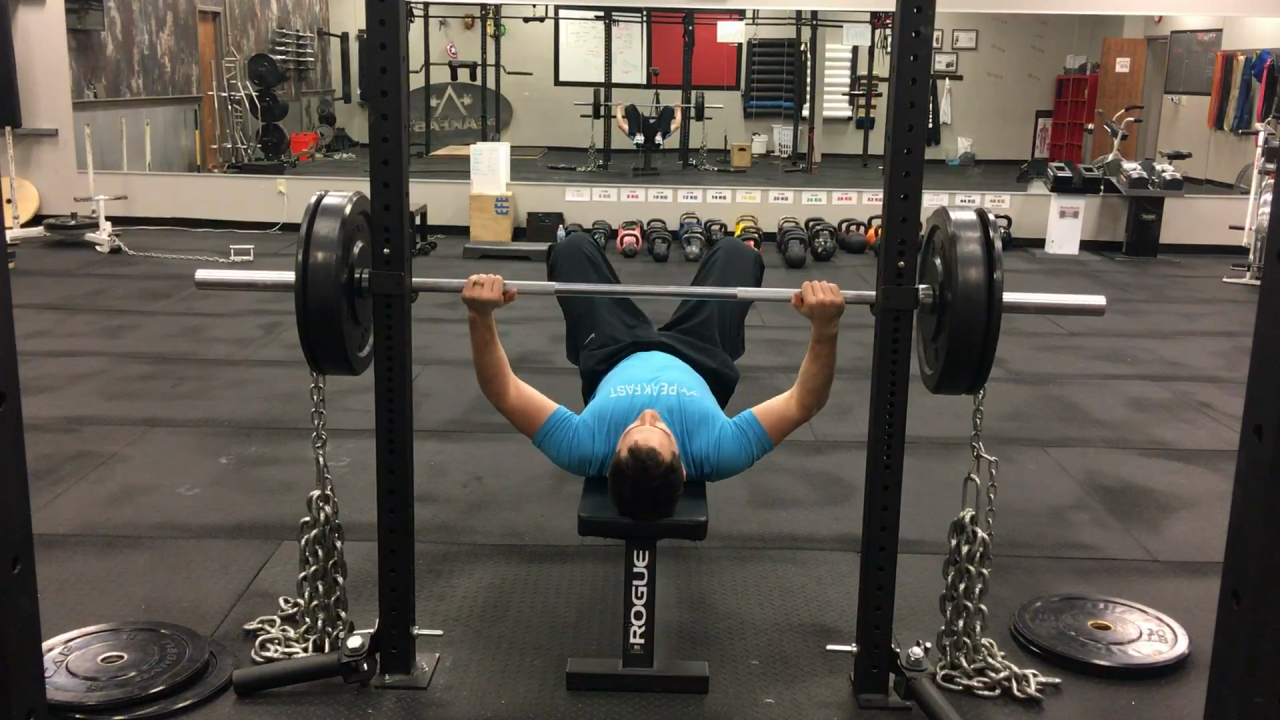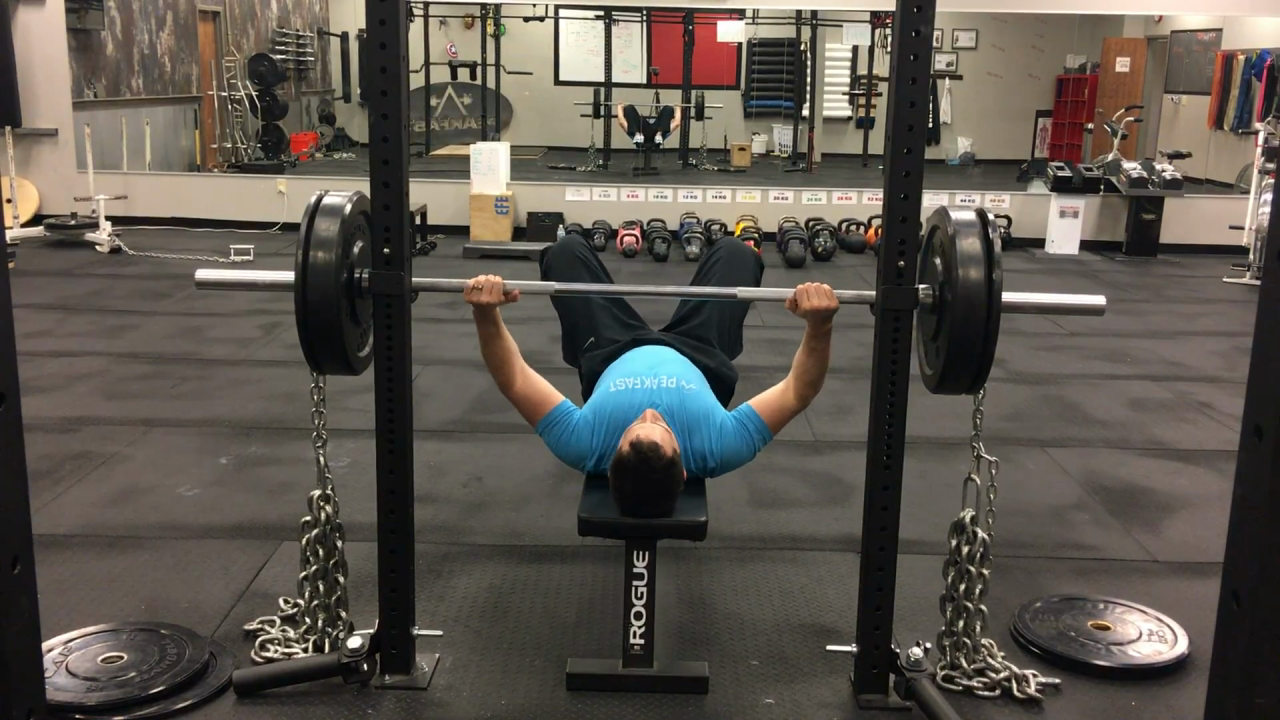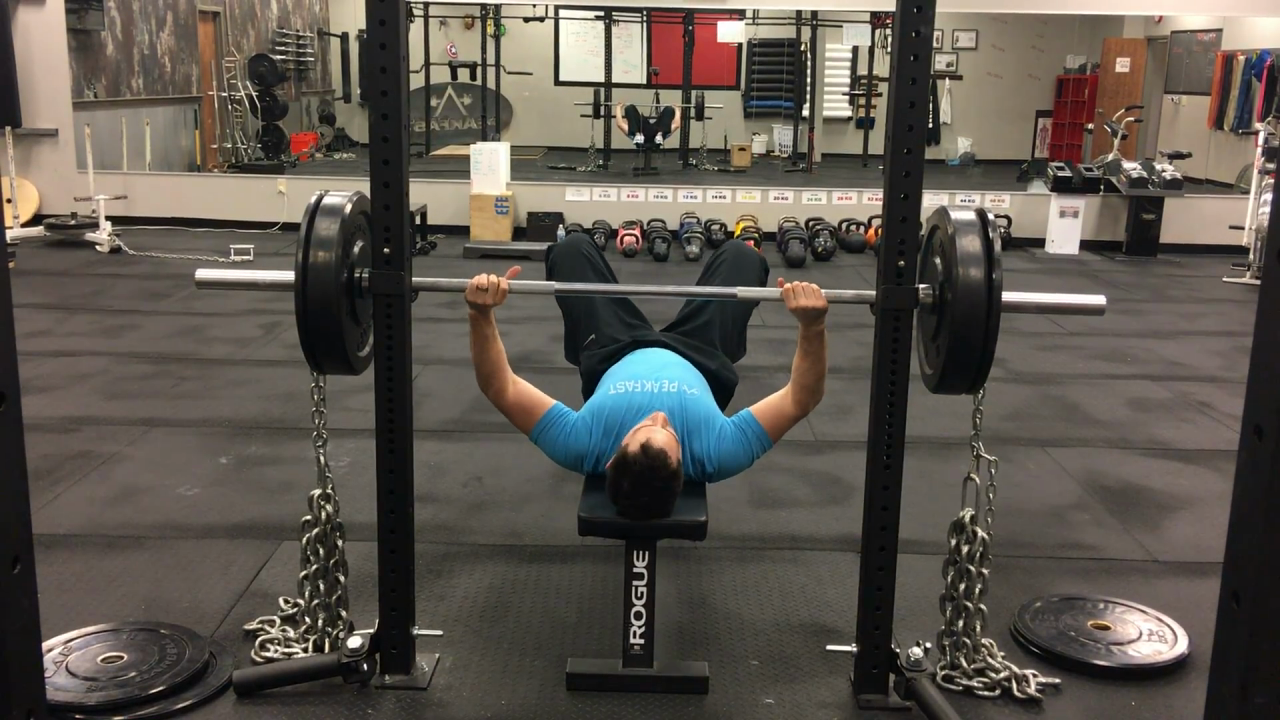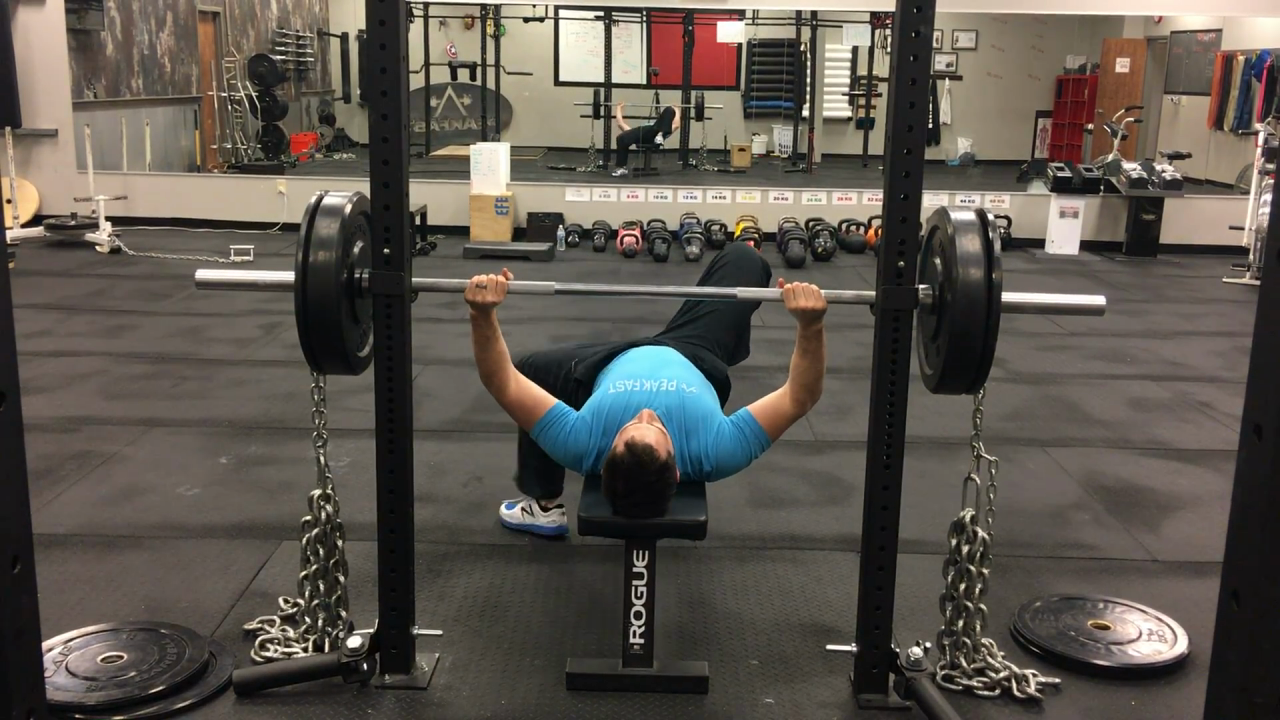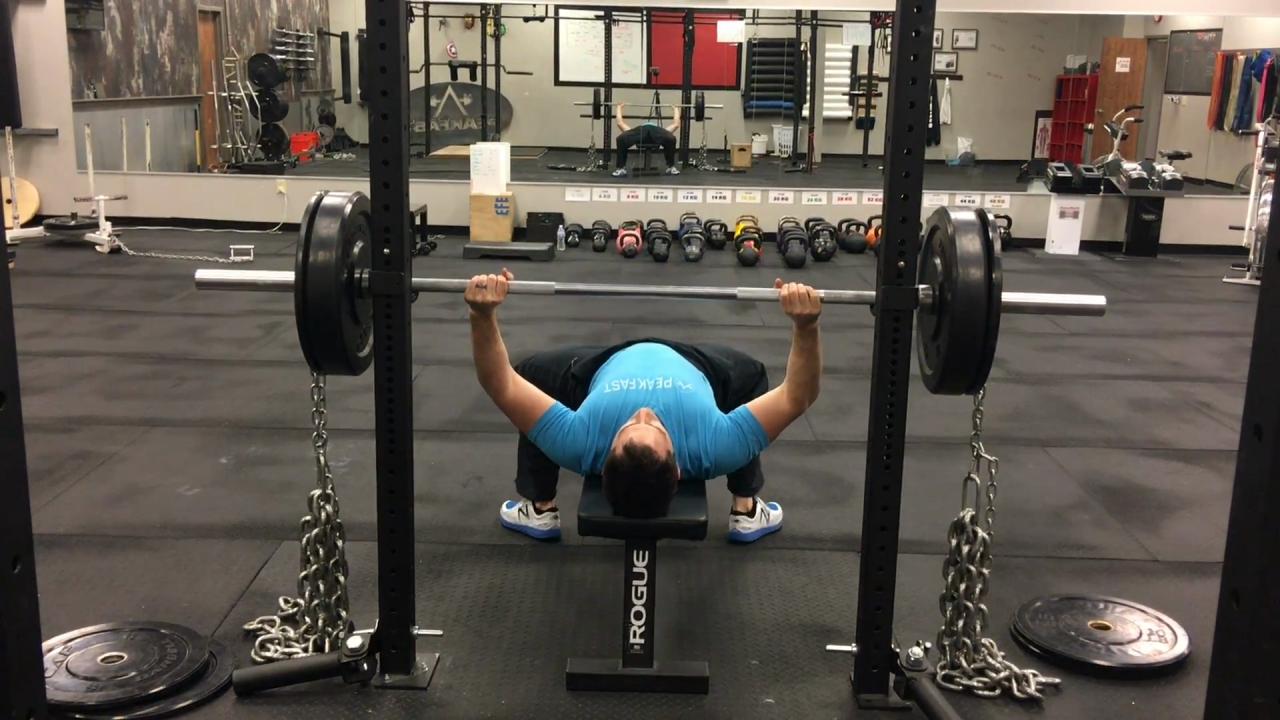
dt=1s
person 1, frame 1
left shoulder: (586, 450)
right shoulder: (715, 453)
left elbow: (504, 392)
right elbow: (804, 401)
left wrist: (481, 316)
right wrist: (825, 326)
left hip: (614, 361)
right hip: (697, 363)
left knee: (573, 246)
right knee: (736, 252)
person 1, frame 2
left shoulder: (586, 446)
right shoulder: (716, 448)
left elbow: (513, 379)
right elbow: (798, 392)
left wrist: (486, 313)
right wrist: (819, 325)
left hip: (613, 359)
right hip: (696, 363)
left knee: (568, 250)
right knee: (735, 252)
person 1, frame 3
left shoulder: (581, 447)
right shoulder: (715, 454)
left elbow: (499, 388)
right elbow: (802, 398)
left wrist: (481, 314)
right wrist: (812, 325)
left hip: (616, 360)
right hip: (697, 363)
left knee: (573, 248)
right knee: (740, 255)
person 1, frame 4
left shoulder: (581, 446)
right shoulder: (712, 453)
left elbow: (504, 385)
right elbow: (799, 398)
left wrist: (482, 314)
right wrist: (810, 325)
left knee: (532, 368)
right knee: (743, 259)
person 1, frame 5
left shoulder: (581, 446)
right shoulder: (710, 450)
left elbow: (502, 385)
right elbow: (797, 396)
left wrist: (482, 315)
right wrist: (805, 325)
left knee: (531, 371)
right knee: (750, 372)
left ankle: (540, 509)
right ankle: (745, 510)
